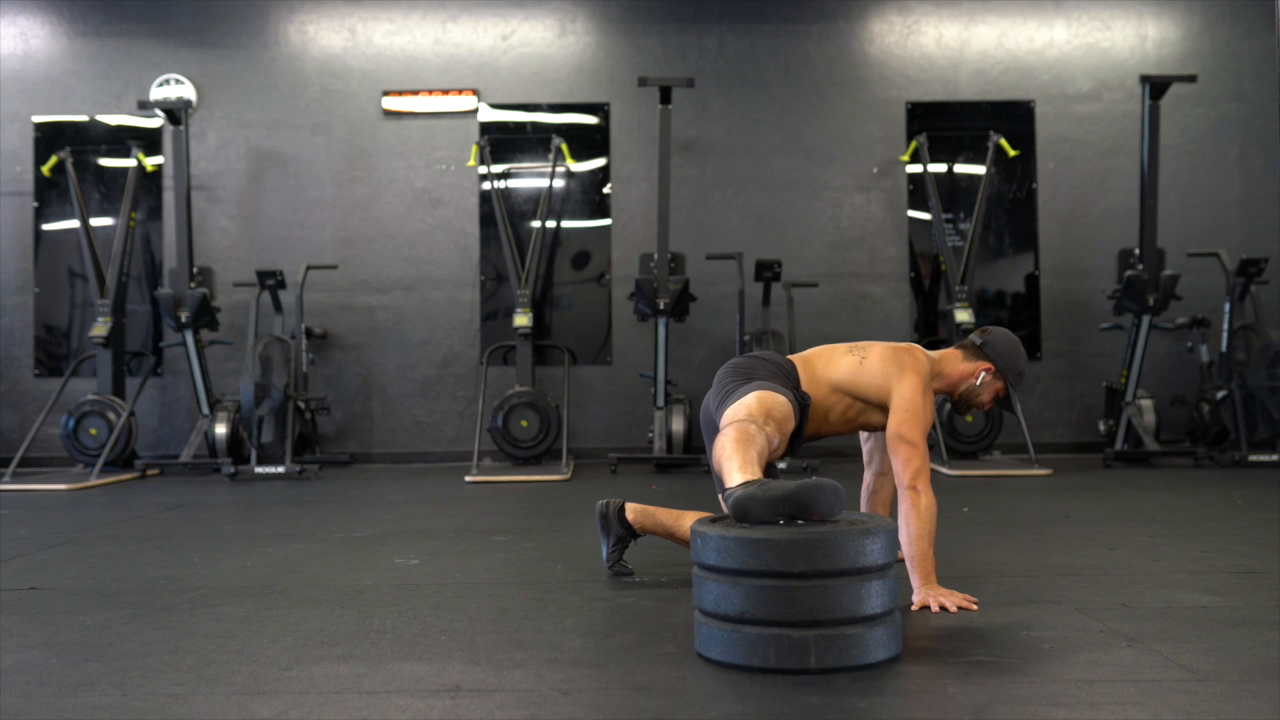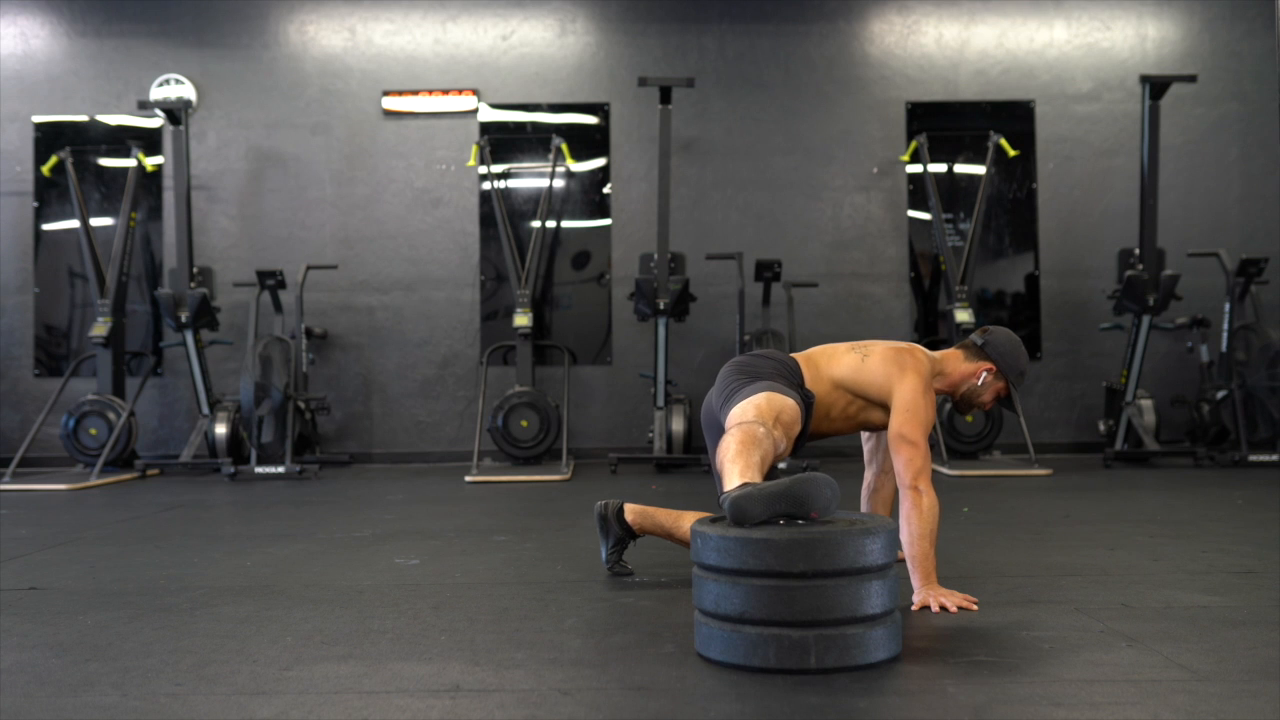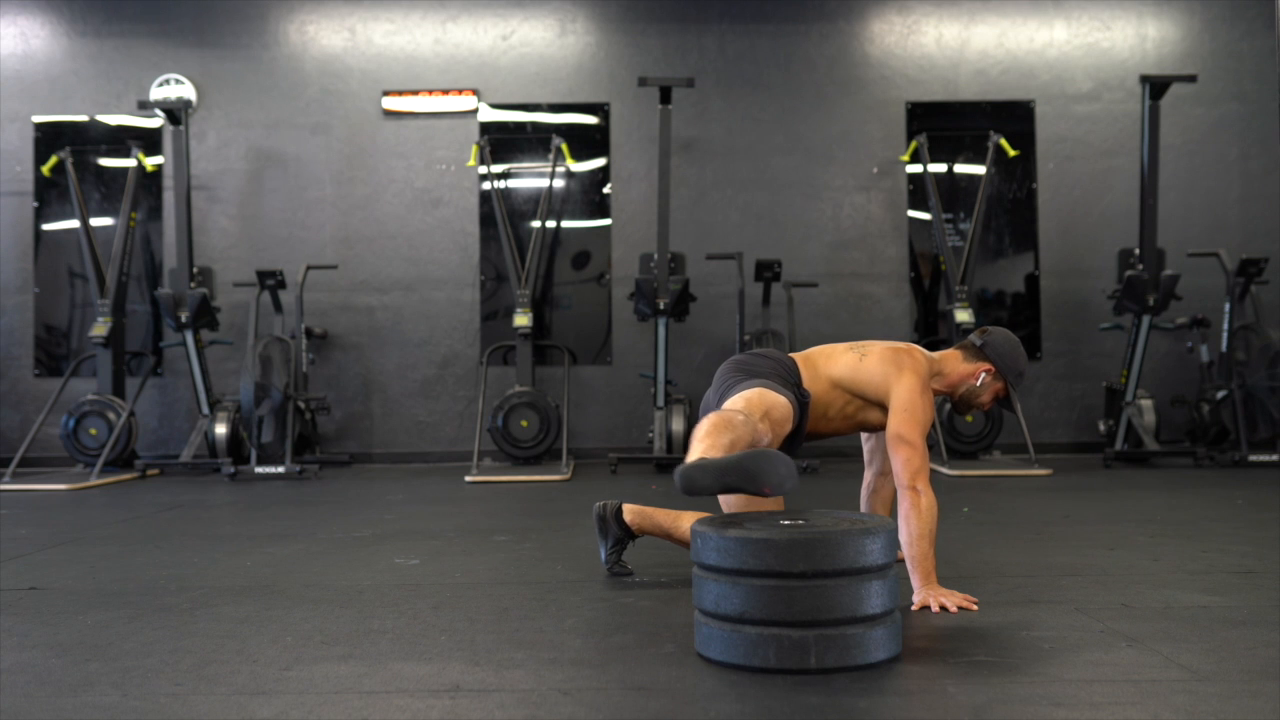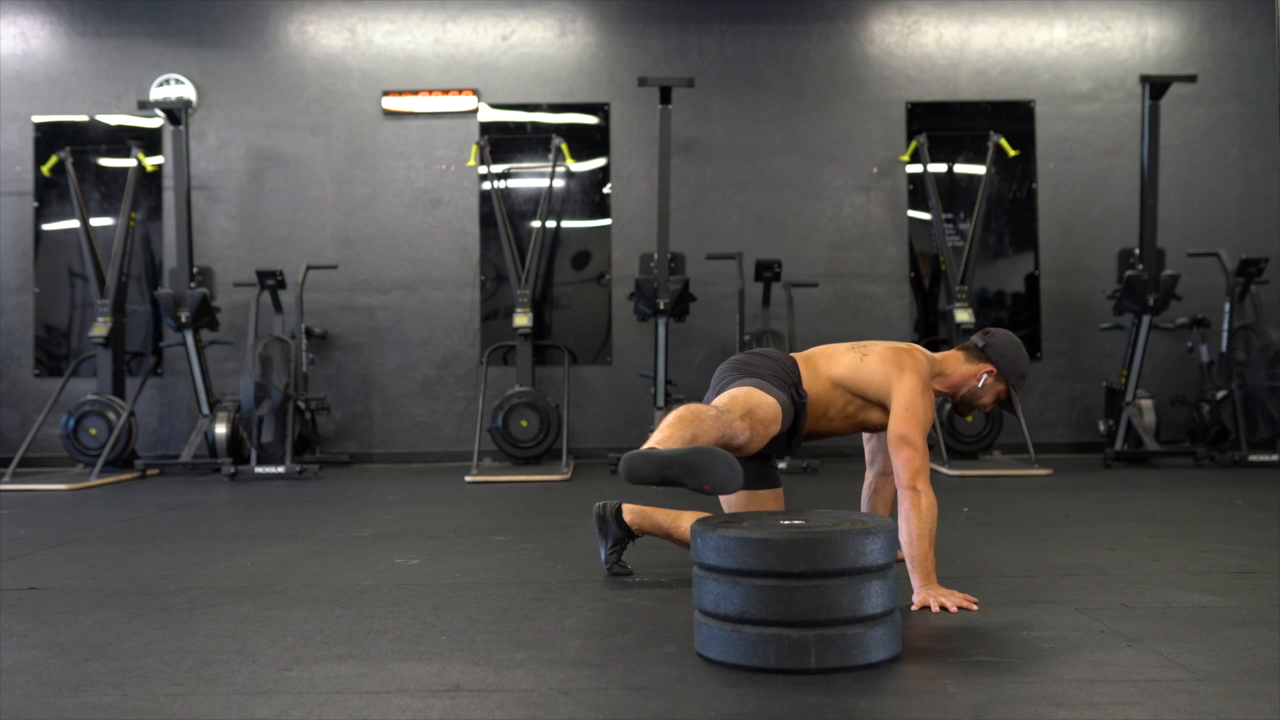
dt=0.3s
person 1, frame 1
left shoulder: (904, 372)
right shoulder: (915, 384)
left elbow: (881, 469)
right elbow: (914, 488)
right wrist: (925, 585)
left hip: (731, 407)
right hip: (752, 385)
right knee: (760, 430)
left ankle: (627, 516)
right ankle: (747, 487)
person 1, frame 2
left shoulder: (906, 371)
right shoulder: (918, 383)
left elbow: (882, 470)
right elbow: (916, 488)
right wrist: (926, 586)
left hip: (734, 408)
right hip: (758, 381)
right knee: (770, 431)
left ankle: (626, 518)
right ankle: (742, 489)
person 1, frame 3
left shoulder: (904, 373)
right shoulder: (914, 383)
left elbow: (881, 471)
right elbow: (914, 488)
right wrist: (926, 585)
left hip: (743, 397)
right hip: (754, 380)
right knee: (759, 425)
left ankle: (624, 518)
right ankle: (705, 466)
person 1, frame 4
left shoulder: (907, 375)
right shoulder: (916, 382)
left elbow: (882, 472)
right elbow: (915, 489)
right wrist: (926, 585)
left hip: (754, 408)
right hip: (759, 382)
right knee: (739, 426)
left ankle: (624, 518)
right ankle: (656, 452)
